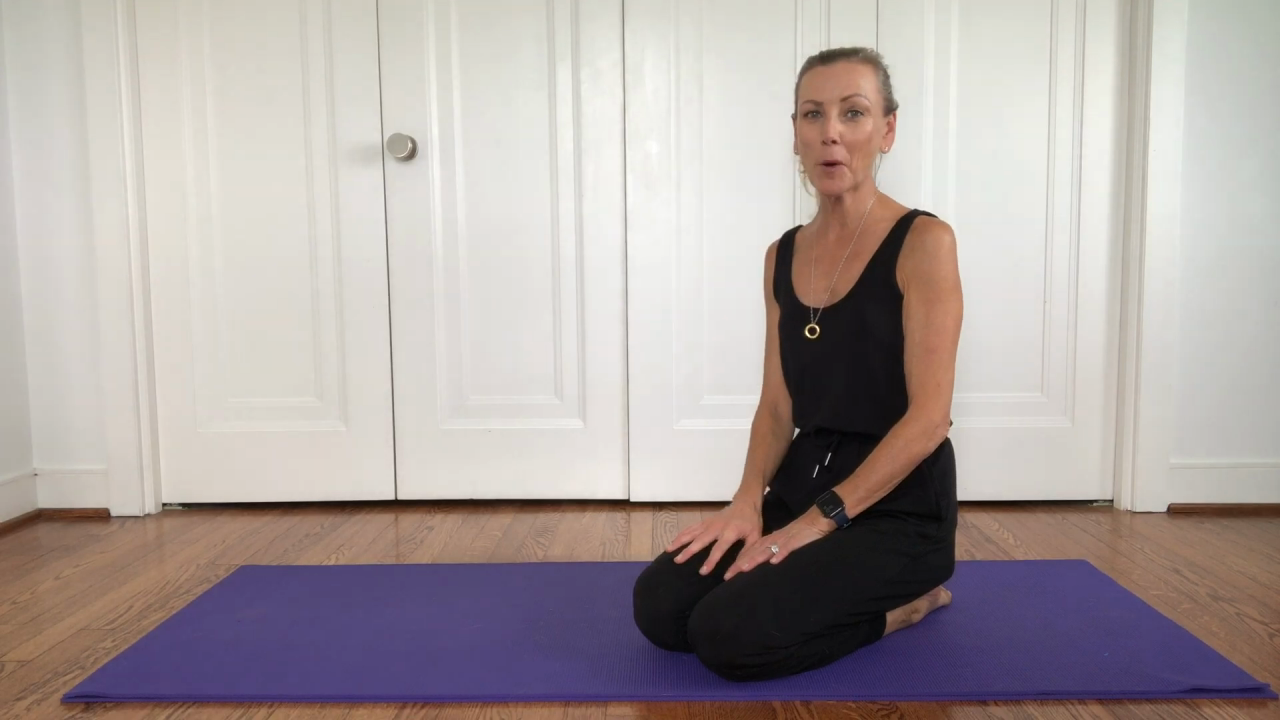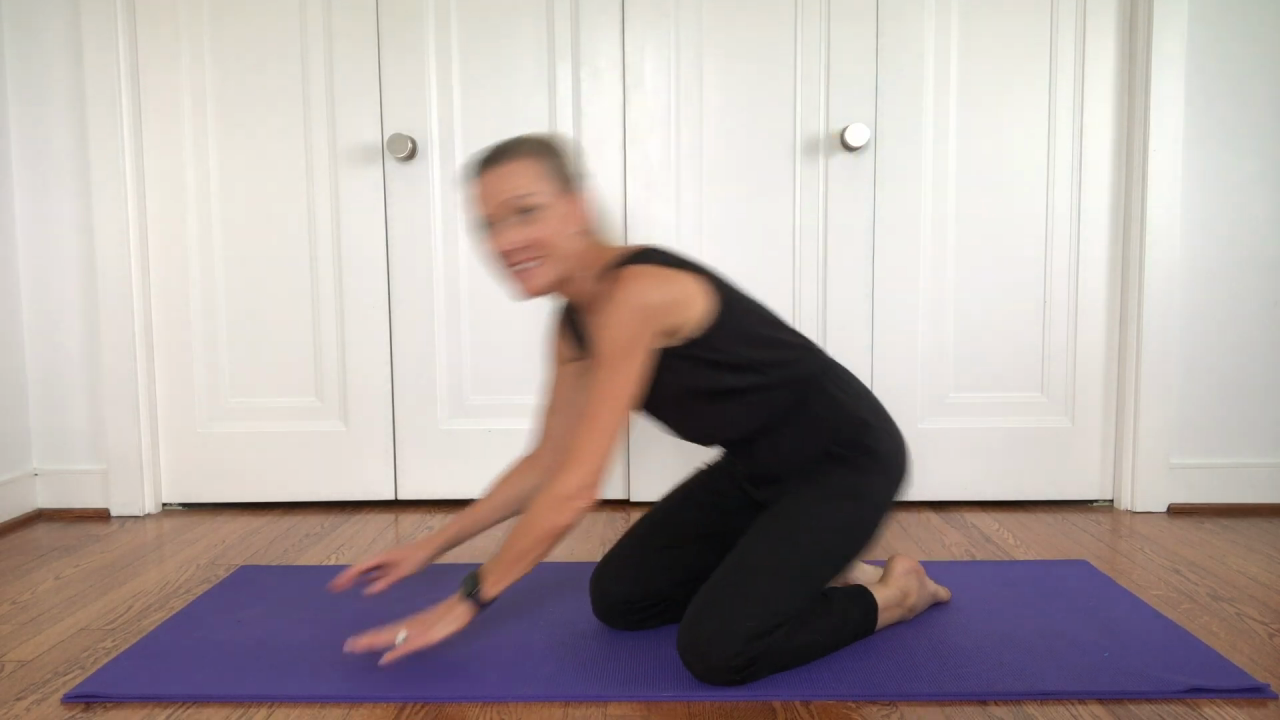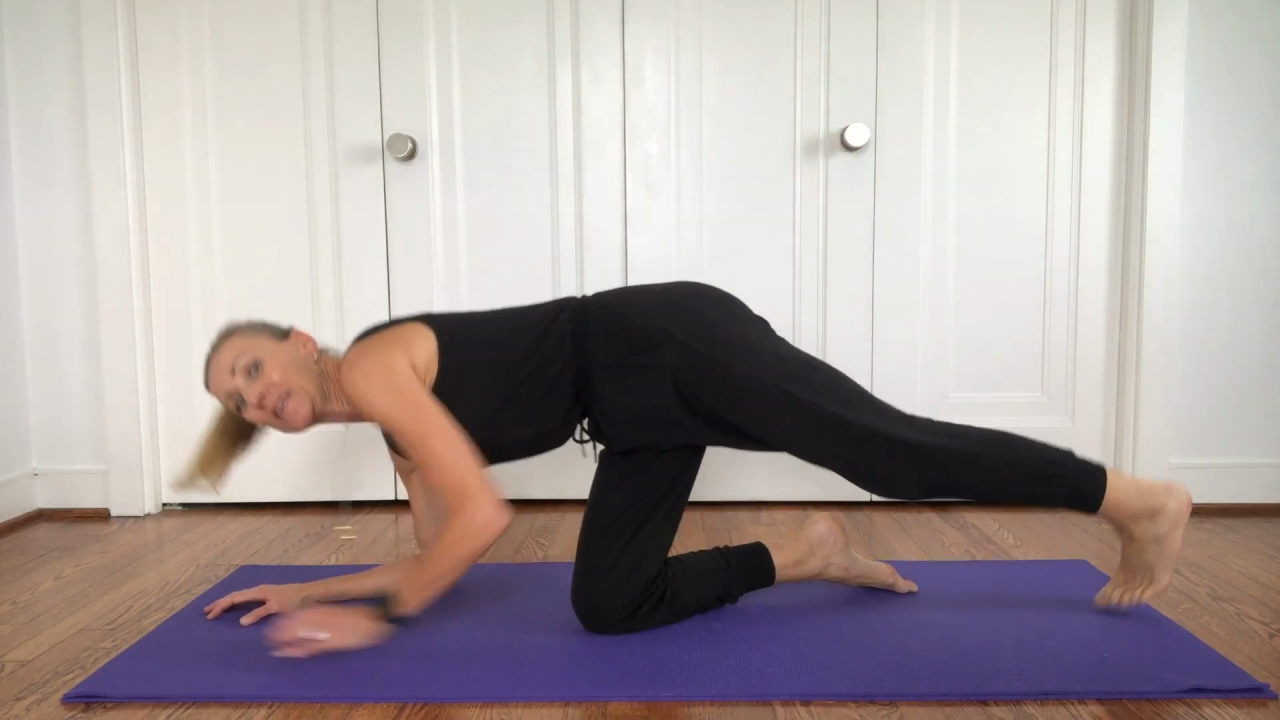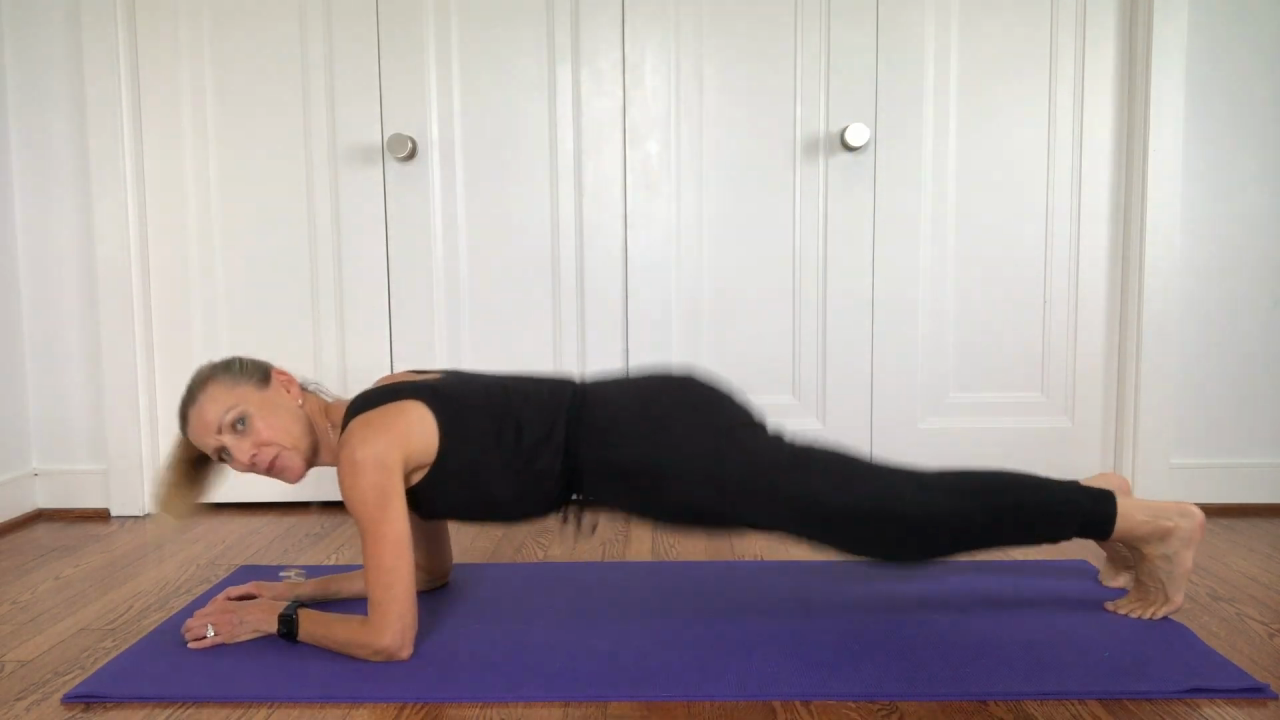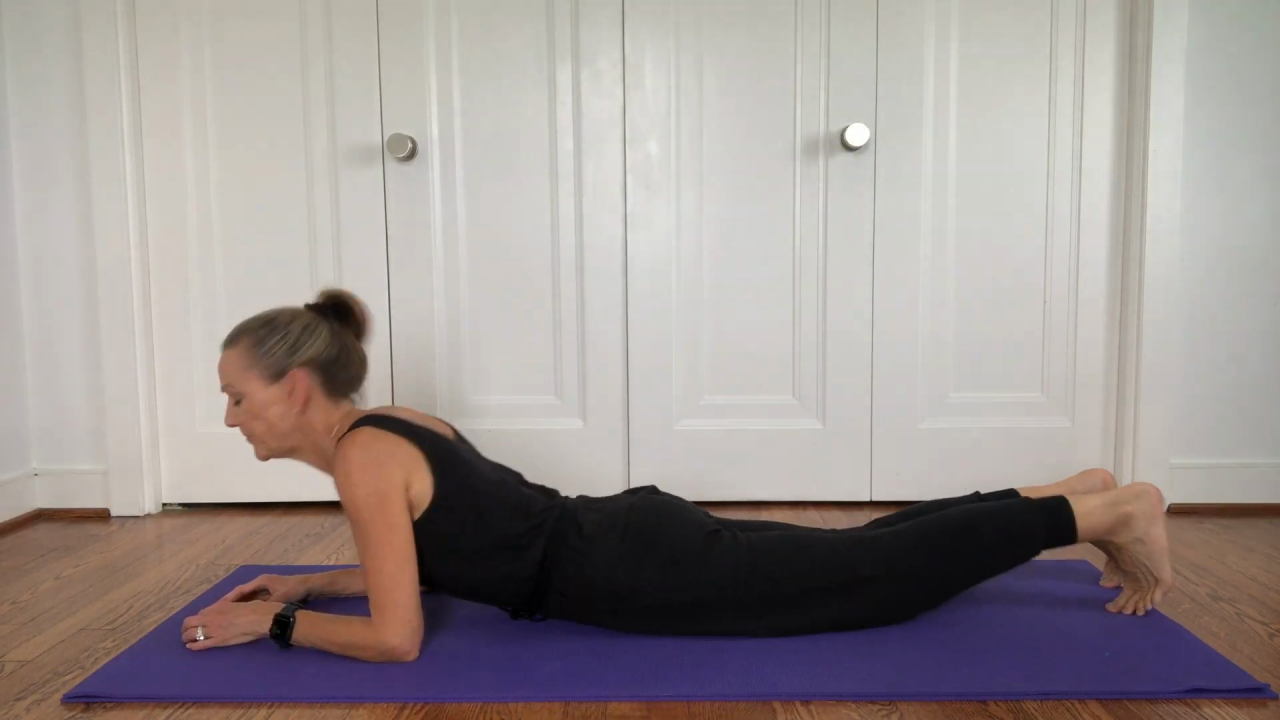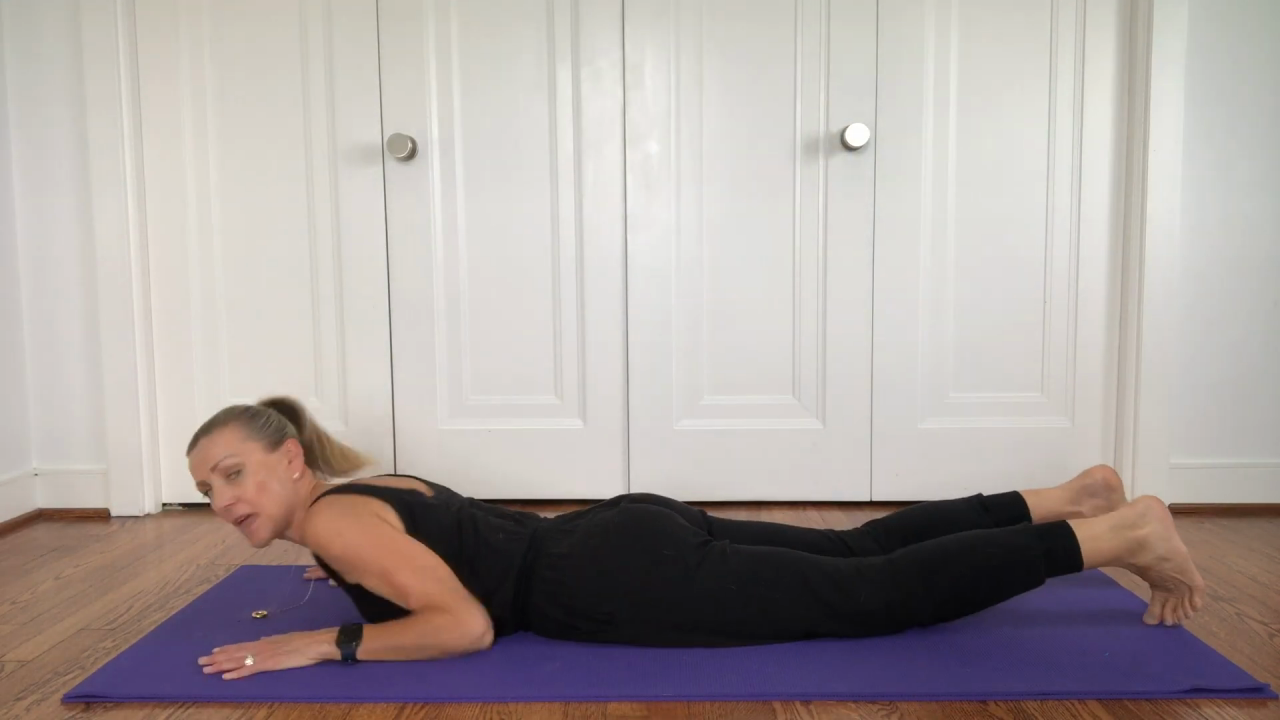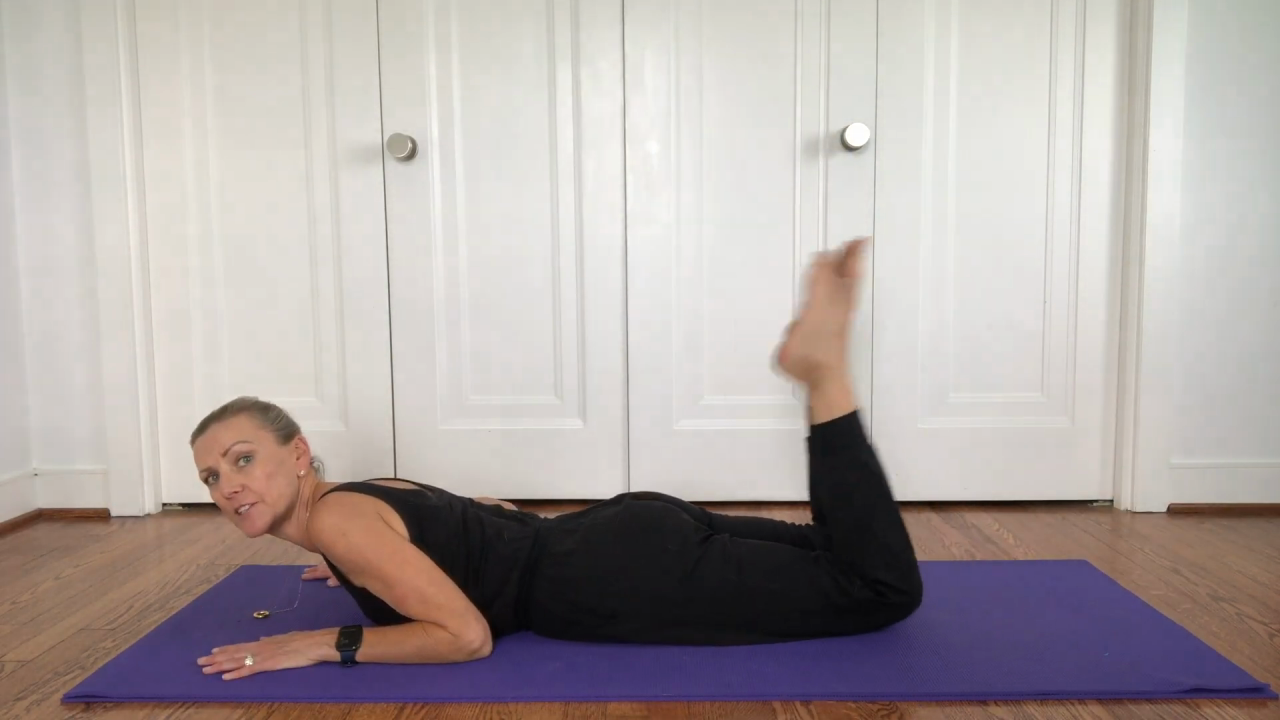
dt=0.7s
person 1, frame 1
left shoulder: (923, 243)
right shoulder: (782, 255)
left elbow: (928, 419)
right elbow: (777, 405)
left wrist: (821, 521)
right wrist: (748, 501)
left hip: (896, 507)
right hip: (802, 485)
left knee: (727, 635)
right knee: (660, 608)
left ankle: (901, 602)
right ankle: (834, 588)
person 1, frame 2
left shoulder: (635, 296)
right shoulder: (574, 323)
left elbow: (572, 492)
right elbow: (547, 463)
left wrist: (471, 602)
right wrist: (429, 548)
left hip: (842, 455)
right hip: (763, 457)
left knee: (716, 649)
right knee: (620, 598)
left ankle: (888, 592)
right ankle: (809, 549)
person 1, frame 3
left shoulder: (369, 364)
right shoulder: (401, 421)
left elbow: (482, 515)
right elbow: (439, 559)
left wrist: (378, 617)
right wrist: (307, 594)
left hip: (670, 344)
right hip: (647, 405)
left knee: (905, 455)
right knee: (609, 607)
left ankle: (1139, 501)
right ankle: (801, 556)
person 1, frame 4
left shoulder: (363, 443)
right shoulder: (387, 414)
left elbow: (393, 632)
right elbow: (429, 566)
left wrist: (283, 620)
right wrist: (294, 587)
left hip: (665, 447)
right hip: (659, 425)
left knee: (906, 509)
right knee: (890, 523)
left ankle: (1142, 516)
right ankle: (1097, 500)
person 1, frame 5
left shoulder: (361, 457)
right shoulder: (387, 424)
left elbow: (397, 637)
right elbow: (427, 559)
left wrist: (274, 626)
right wrist: (301, 583)
left hip: (634, 578)
right hip: (638, 536)
left knee: (884, 574)
right knee: (859, 551)
left ankle: (1104, 512)
right ankle: (1065, 495)
person 1, frame 6
left shoulder: (333, 518)
right shoulder: (371, 494)
left elbow: (469, 626)
left wrist: (329, 641)
left hip: (626, 586)
right hip: (632, 543)
left knee: (882, 593)
right knee: (862, 552)
left ankle: (1116, 535)
right ankle: (1065, 500)
person 1, frame 7
left shoulder: (337, 519)
right shoulder: (366, 496)
left elbow: (467, 636)
left wrist: (318, 643)
left hip: (623, 581)
right hip: (624, 534)
left knee: (886, 592)
right knee: (848, 556)
left ankle: (825, 368)
right ankle: (822, 359)
